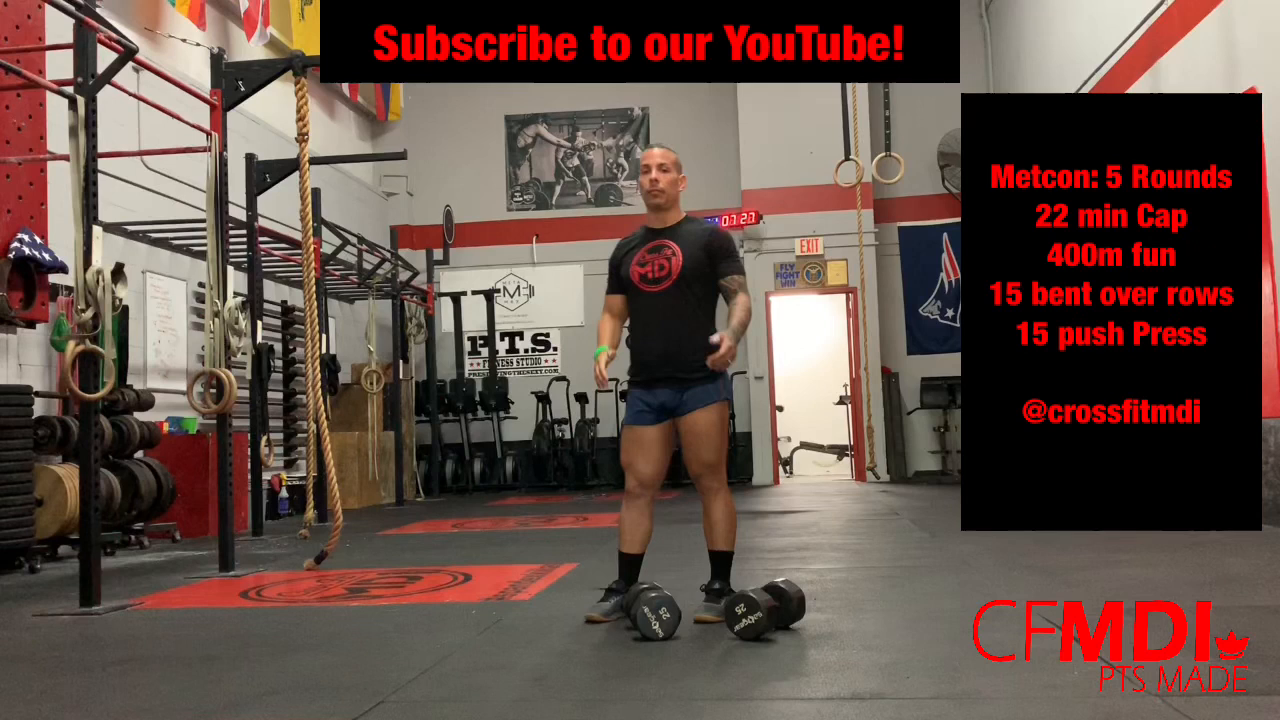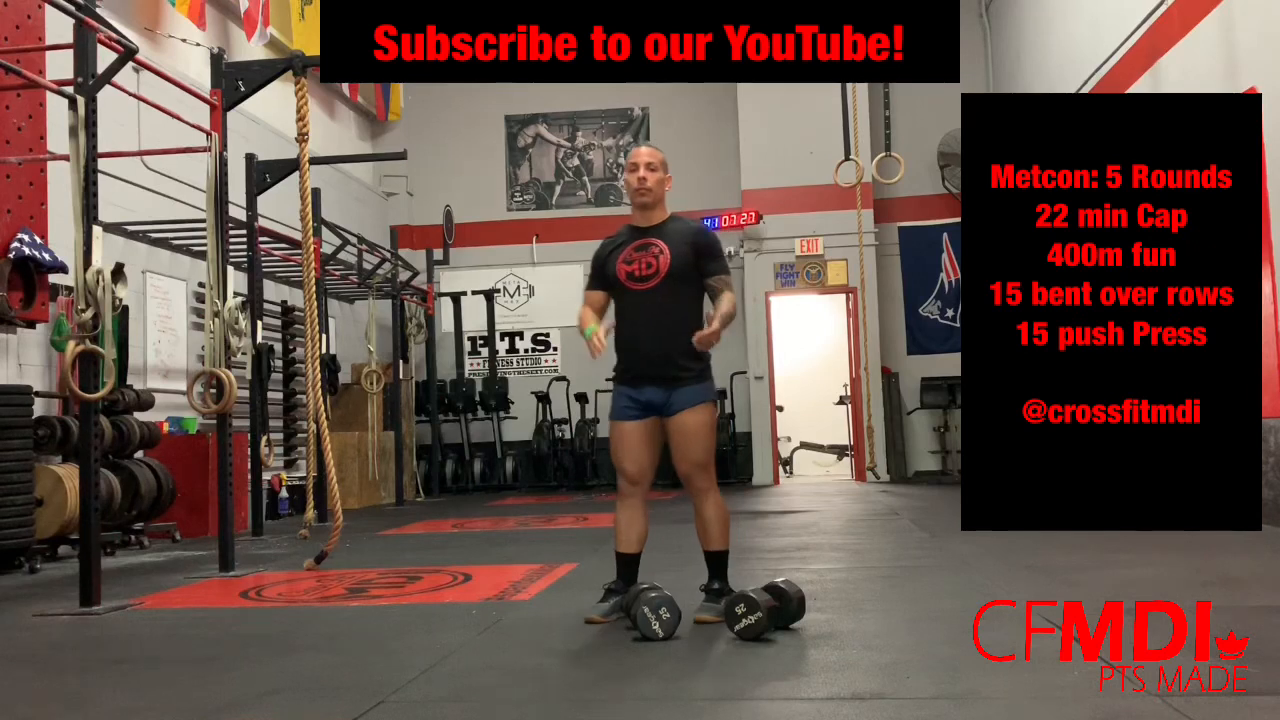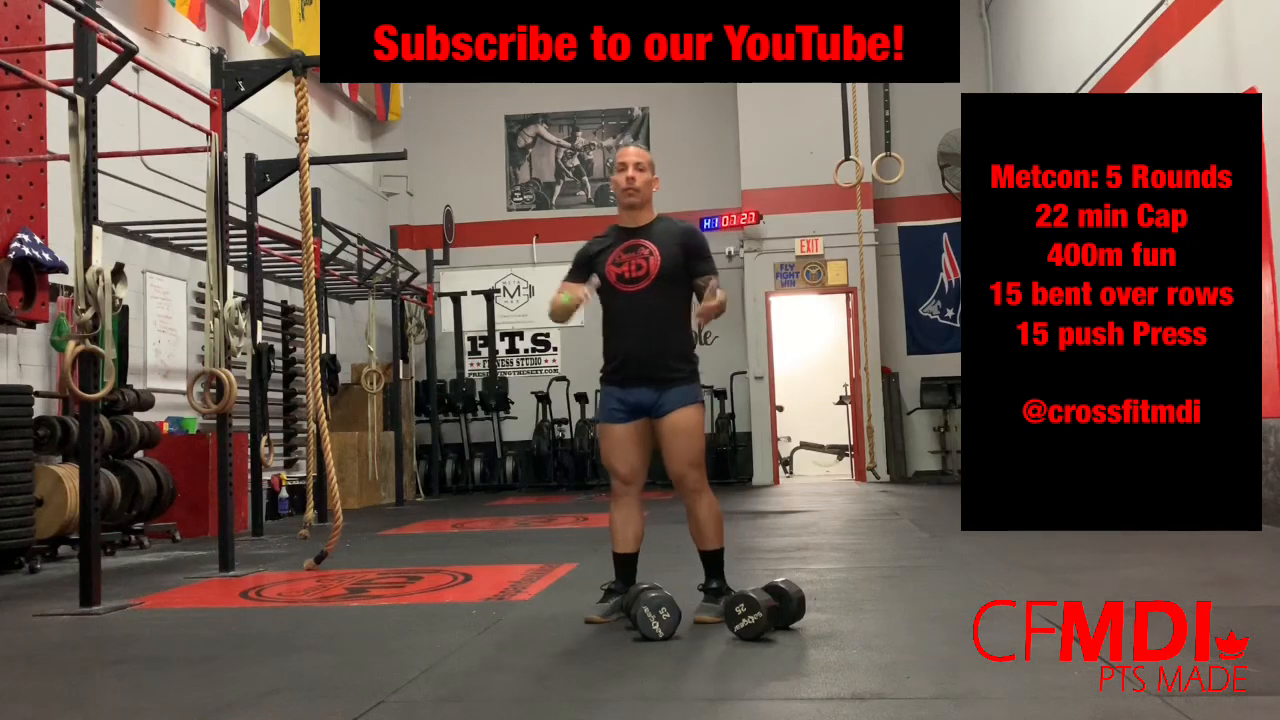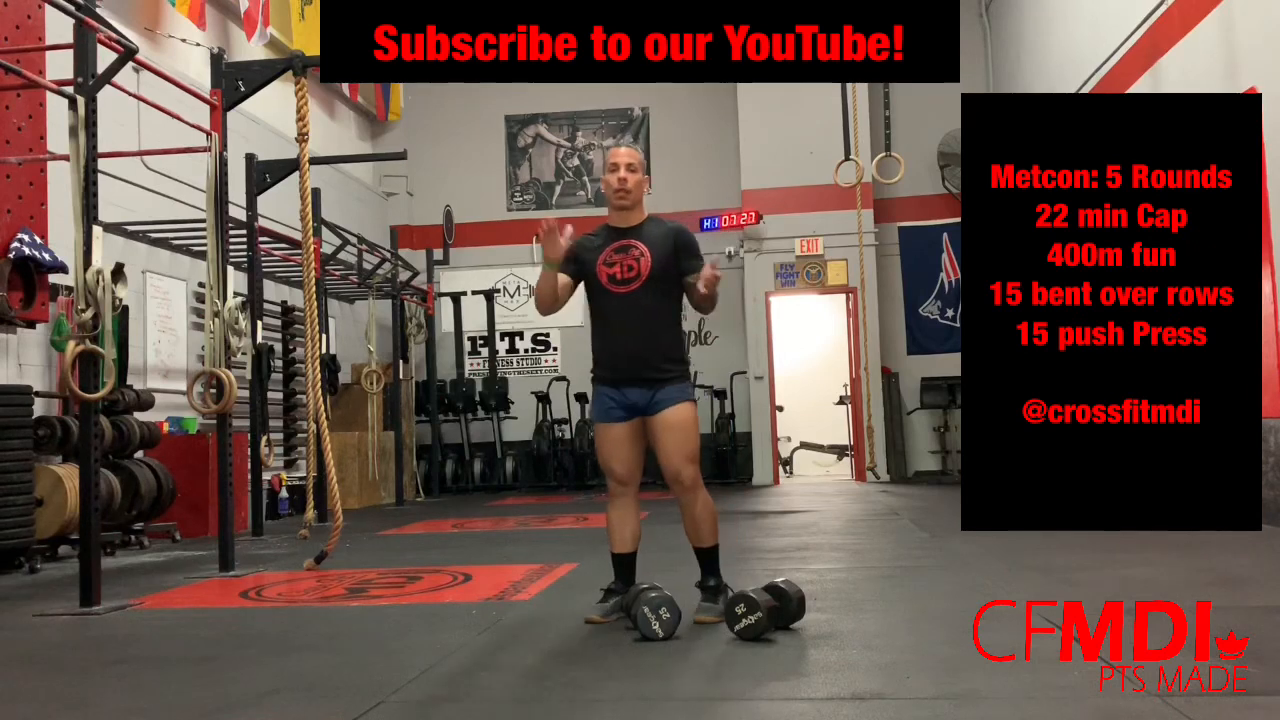
dt=0.1s
person 1, frame 1
left shoulder: (710, 237)
right shoulder: (626, 250)
left elbow: (739, 296)
right elbow: (613, 314)
left wrist: (732, 335)
right wrist: (603, 353)
left hip: (701, 382)
right hip: (645, 387)
left knee: (710, 481)
right knee: (637, 486)
left ankle: (720, 586)
right ankle: (624, 586)
person 1, frame 2
left shoulder: (695, 236)
right shoulder: (610, 249)
left elbow: (725, 294)
right elbow: (592, 307)
left wrist: (717, 324)
right wrist: (593, 332)
left hip: (687, 382)
right hip: (631, 385)
left knee: (700, 481)
right knee: (629, 484)
left ankle: (718, 586)
right ankle: (623, 586)
person 1, frame 3
left shoulder: (684, 236)
right shoulder: (595, 249)
left elbow: (711, 295)
right elbow: (560, 309)
left wrist: (714, 304)
right wrist: (567, 301)
left hip: (676, 382)
right hip: (620, 387)
left knee: (692, 482)
right knee: (624, 485)
left ankle: (716, 585)
right ankle: (623, 586)
person 1, frame 4
left shoulder: (673, 236)
right shoulder: (584, 247)
left elbow: (702, 302)
right elbow: (546, 305)
left wrist: (707, 289)
right wrist: (552, 262)
left hip: (667, 382)
right hip: (611, 387)
left knee: (686, 480)
right knee: (620, 485)
left ankle: (712, 583)
right ankle: (622, 587)
